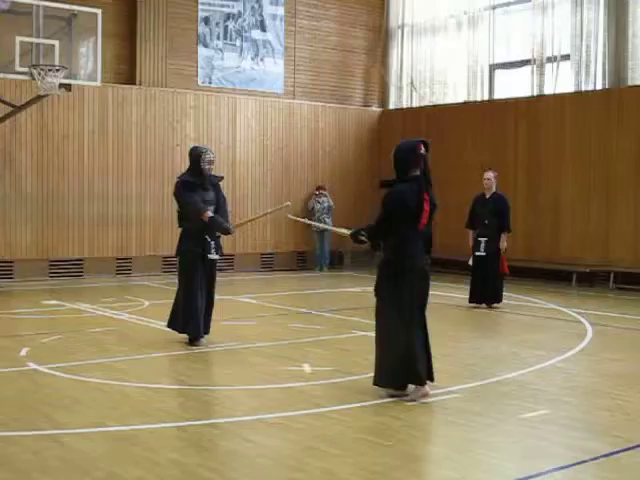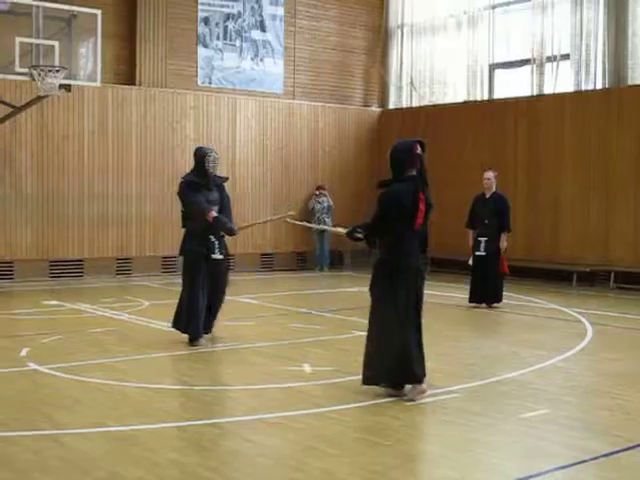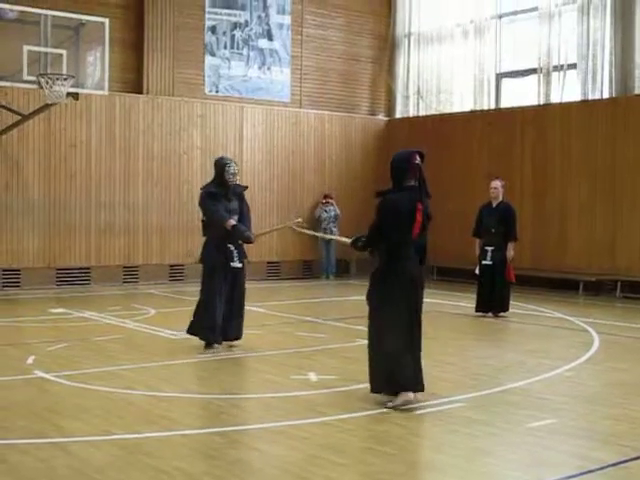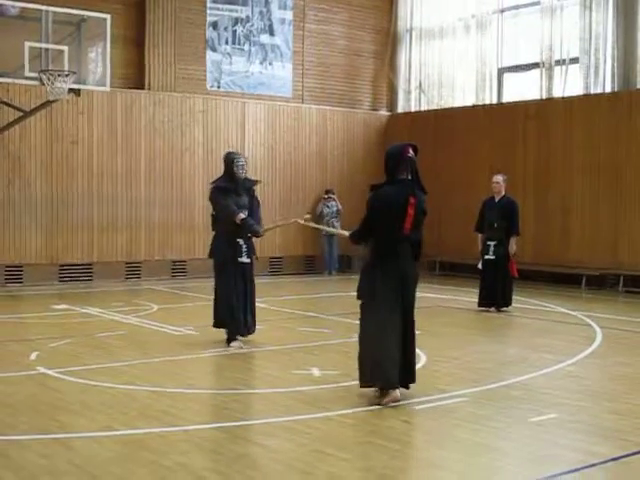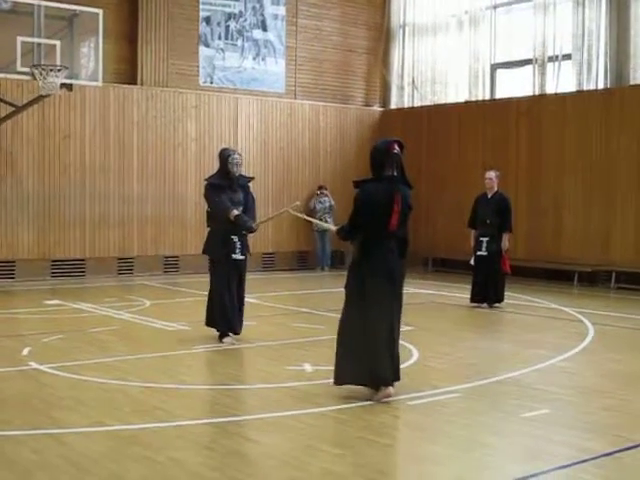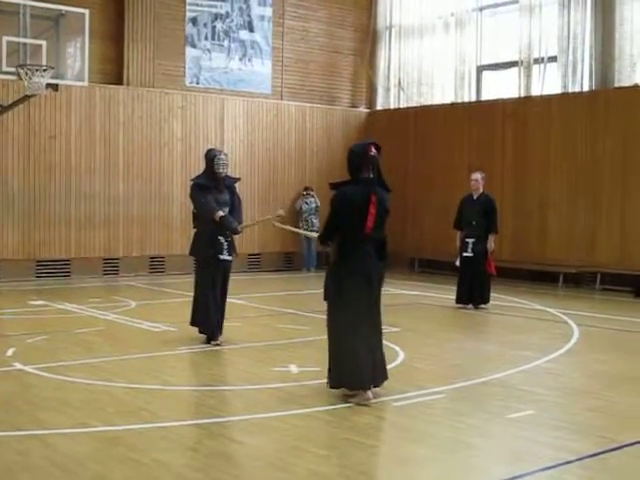
dt=0.4s
person 1, frame 1
left shoulder: (397, 193)
right shoulder: (426, 192)
left elbow: (382, 227)
left wrist: (360, 234)
right wrist: (371, 234)
left hip: (399, 264)
right hip: (419, 262)
left knee: (399, 320)
right knee: (413, 318)
left ankle: (418, 381)
right ankle: (400, 380)
person 1, frame 2
left shoulder: (393, 193)
right shoulder: (422, 192)
left elbow: (378, 226)
left wrist: (357, 232)
right wrist: (367, 232)
left hip: (395, 263)
right hip: (414, 261)
left knee: (394, 319)
right knee: (408, 318)
left ankle: (415, 379)
right ankle: (396, 380)
person 1, frame 3
left shoulder: (391, 202)
right shoulder: (422, 202)
left elbow: (376, 235)
left wrist: (360, 243)
right wrist: (370, 242)
left hip: (392, 271)
right hip: (413, 270)
left knee: (389, 327)
right knee: (408, 326)
left ankle: (401, 387)
right ankle: (407, 385)
person 1, frame 4
left shoulder: (382, 195)
right shoulder: (418, 196)
left elbow: (367, 230)
right elbow: (413, 230)
left wrist: (355, 237)
left hip: (384, 266)
right hip: (408, 266)
left knee: (380, 323)
right knee: (401, 321)
left ankle: (389, 385)
right ankle: (398, 380)
person 1, frame 5
left shoulder: (368, 192)
right shoulder: (403, 193)
left elbow: (354, 227)
right elbow: (399, 227)
left wrist: (342, 232)
left hip: (370, 262)
right hip: (394, 262)
left knee: (368, 320)
right knee: (387, 319)
left ankle: (382, 382)
right ankle: (385, 377)
person 1, frame 6
left shoulder: (344, 194)
right shoulder: (381, 195)
left elbow: (330, 231)
right elbow: (377, 230)
left wrist: (324, 239)
left hip: (348, 265)
right hip: (373, 265)
left knee: (349, 324)
right knee: (367, 321)
left ankle: (361, 385)
right ankle: (366, 379)
person 2, frame 1
left shoulder: (214, 183)
right shoulder: (184, 185)
left elbow: (221, 206)
right elbow: (197, 208)
left wrist: (223, 224)
right wrist: (217, 222)
left hip: (210, 240)
right hip: (192, 241)
left knee: (207, 286)
right knee: (193, 287)
left ankle: (198, 329)
right ankle: (194, 332)
person 2, frame 2
left shoulder: (218, 184)
right shoulder: (189, 185)
left elbow: (225, 207)
right elbow: (201, 208)
left wrist: (227, 224)
right wrist: (221, 222)
left hip: (215, 240)
right hip: (196, 240)
left knee: (217, 283)
right knee: (196, 287)
left ankle: (207, 321)
right ankle: (194, 332)
person 2, frame 3
left shoulder: (238, 193)
right shoulder: (209, 195)
left elbow: (245, 216)
right elbow: (220, 217)
left wrist: (245, 232)
right wrist: (239, 230)
left hip: (235, 248)
right hip: (216, 249)
left knee: (235, 293)
right knee: (214, 293)
left ankle: (228, 334)
right ankle: (210, 338)
person 2, frame 4
left shoulder: (248, 188)
right shoulder: (219, 190)
left elbow: (255, 210)
right elbow: (230, 211)
left wrist: (254, 226)
right wrist: (248, 224)
left hip: (244, 243)
right hip: (225, 244)
left knee: (245, 287)
right knee: (229, 289)
left ankle: (239, 329)
right ankle: (233, 334)
person 2, frame 5
left shoulder: (243, 185)
right shoulder: (214, 186)
left elbow: (250, 207)
right elbow: (223, 207)
left wrist: (249, 223)
right wrist: (241, 220)
left hip: (238, 240)
right hip: (220, 241)
left knee: (237, 285)
right knee: (222, 285)
left ankle: (230, 326)
right ankle: (224, 330)
person 2, frame 6
left shoulder: (230, 185)
right shoulder: (199, 187)
left elbow: (236, 208)
right elbow: (208, 208)
left wrist: (234, 224)
right wrist: (226, 221)
left hip: (225, 241)
right hip: (206, 241)
left knee: (220, 287)
right knee: (208, 286)
left ankle: (213, 328)
right ankle: (211, 332)
person 3, frame 1
left shoulder: (501, 200)
right shoulder: (478, 199)
left elbow: (505, 223)
right elbow: (471, 221)
left wrist: (503, 240)
right wrist: (471, 238)
left hip: (494, 240)
right hip: (479, 240)
left knee: (493, 270)
right knee: (478, 269)
left ankle: (491, 299)
right ankle: (478, 298)
person 3, frame 2
left shoulder: (501, 200)
right shoulder: (477, 199)
left elbow: (505, 223)
right elbow: (471, 220)
left wrist: (503, 240)
right wrist: (471, 238)
left hip: (494, 240)
right hip: (479, 239)
left knee: (493, 270)
right knee: (478, 269)
left ankle: (491, 299)
right ankle: (478, 298)
person 3, frame 3
left shoulder: (507, 209)
right shoulder: (484, 208)
left elbow: (511, 232)
right elbow: (478, 230)
left wrist: (510, 249)
right wrist: (477, 247)
left hip: (501, 249)
right hip: (486, 248)
left knee: (500, 279)
right knee: (484, 278)
left ankle: (497, 308)
right ankle: (485, 307)
person 3, frame 4
left shoulder: (510, 203)
right shoulder: (487, 203)
left elbow: (514, 227)
right elbow: (480, 224)
left wrist: (512, 244)
right wrist: (480, 242)
left hip: (503, 243)
right hip: (488, 243)
left knee: (503, 274)
right knee: (487, 273)
left ankle: (500, 303)
right ankle: (487, 302)
person 3, frame 5
left shoulder: (503, 200)
right shoulder: (479, 199)
left elbow: (507, 223)
right elbow: (473, 221)
left wrist: (505, 240)
right wrist: (473, 238)
left hip: (496, 240)
right hip: (481, 239)
left knee: (495, 270)
right knee: (479, 269)
left ankle: (493, 299)
right ankle: (480, 297)
person 3, frame 6
left shoulder: (488, 201)
right shoulder: (465, 200)
left elbow: (492, 225)
right elbow: (459, 222)
left wrist: (491, 242)
right wrist: (458, 239)
left hip: (482, 241)
right hip: (467, 240)
left knee: (481, 271)
right knee: (465, 270)
left ankle: (478, 300)
right ankle: (465, 299)
